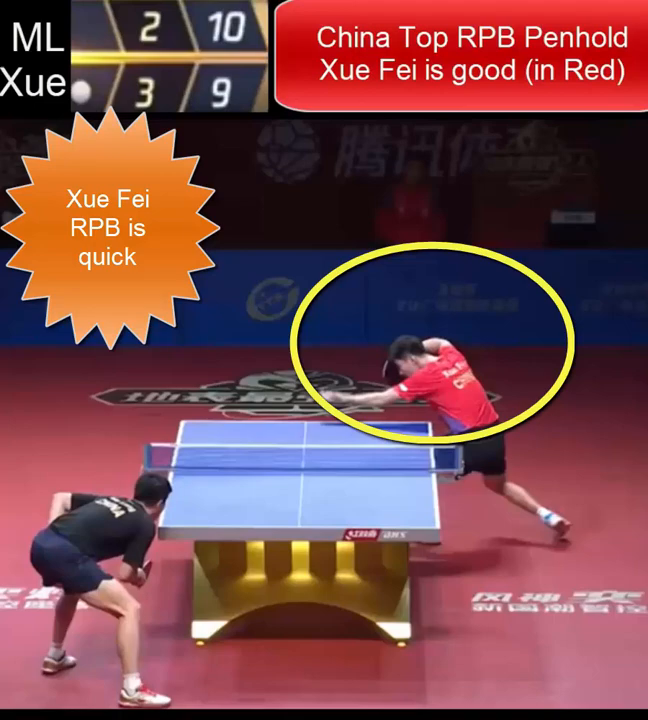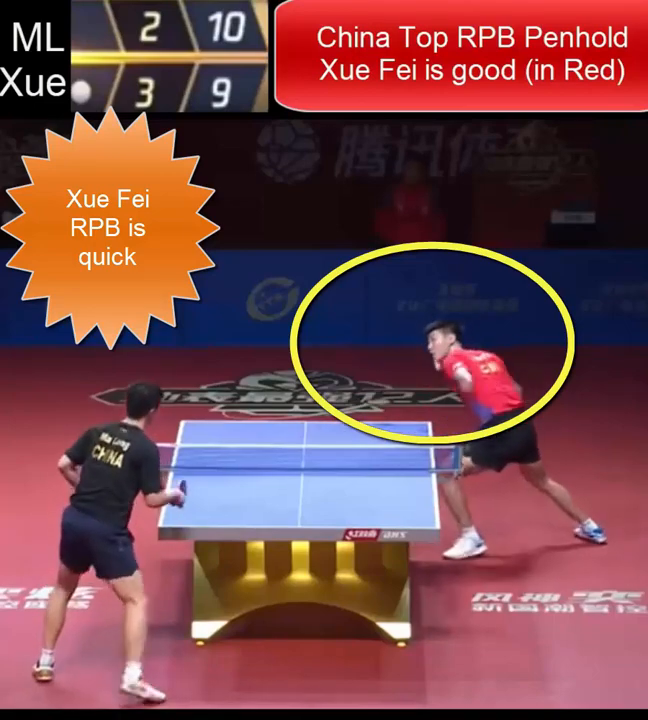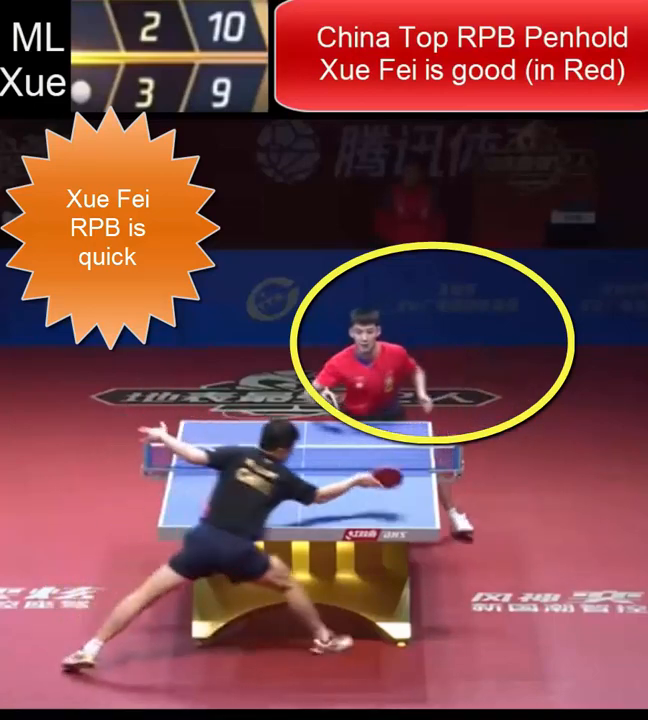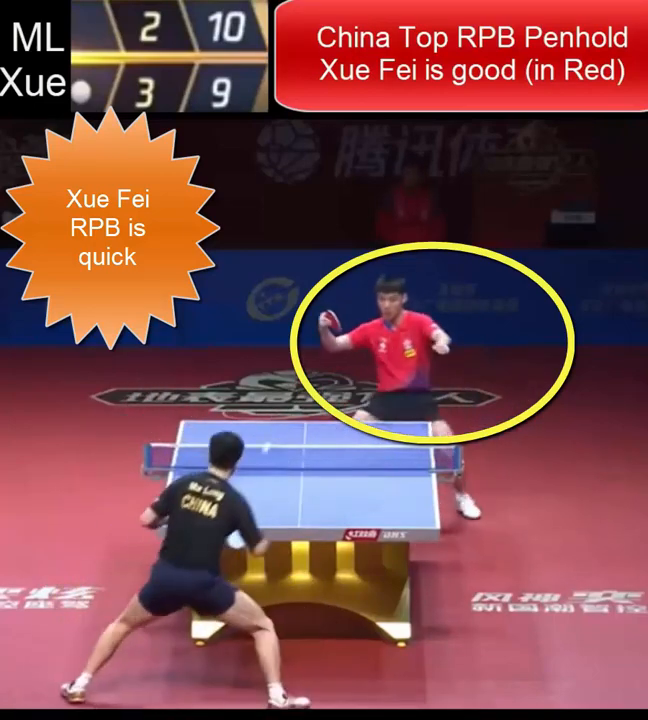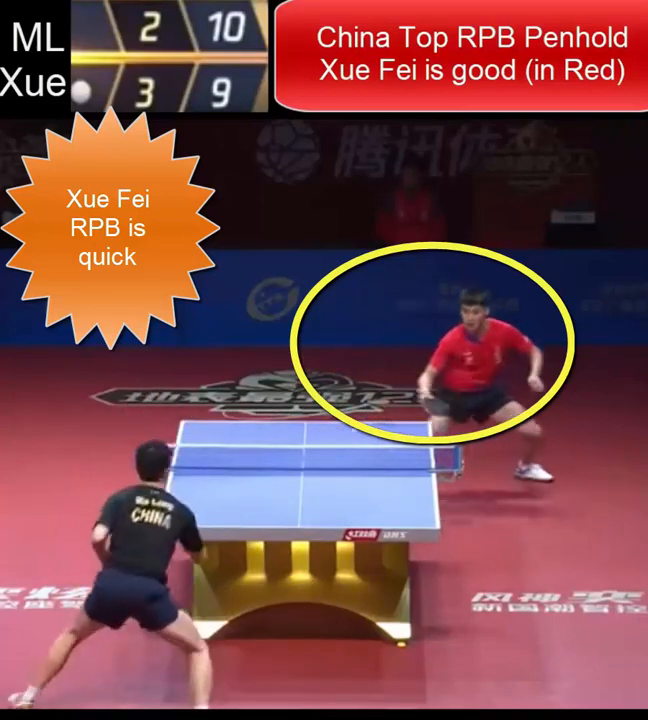
dt=0.7s
person 1, frame 1
left shoulder: (109, 500)
right shoulder: (145, 525)
left elbow: (60, 498)
right elbow: (125, 574)
right wrist: (140, 577)
left hip: (41, 544)
right hip: (66, 555)
left knee: (73, 590)
right knee: (129, 609)
left ankle: (55, 657)
right ankle: (132, 690)
person 1, frame 2
left shoulder: (97, 433)
right shoulder: (146, 449)
left elbow: (64, 465)
right elbow: (153, 499)
right wrist: (175, 495)
left hip: (73, 519)
right hip: (108, 531)
left knee: (62, 590)
right knee: (136, 602)
left ankle: (45, 662)
right ankle: (132, 678)
person 1, frame 3
left shoulder: (239, 456)
right shoulder: (286, 479)
left elbow: (196, 456)
right elbow: (320, 495)
left wrist: (163, 437)
right wrist: (356, 481)
left hip: (203, 540)
right hip: (238, 550)
left knee: (146, 594)
right knee: (288, 584)
left ankle: (90, 651)
right ankle: (323, 638)
person 1, frame 4
left shoulder: (181, 485)
right shoulder: (236, 502)
left elbow: (146, 521)
right elbow: (259, 549)
right wrist: (259, 536)
left hip: (166, 575)
right hip: (203, 582)
left knee: (124, 624)
right knee: (263, 627)
left ankle: (81, 685)
right ankle: (278, 697)
person 1, frame 5
left shoulder: (121, 498)
right shoulder: (182, 511)
left elbow: (97, 537)
right elbow: (199, 553)
left wrist: (109, 561)
left hip: (111, 585)
right hip: (149, 593)
left knee: (73, 635)
right knee: (198, 649)
left ankle: (27, 698)
right ankle: (201, 709)
person 2, frame 1
left shoulder: (424, 377)
right shoulder: (453, 356)
left elbow: (383, 398)
right elbow: (439, 342)
left wrist: (341, 398)
right wrist: (418, 344)
left hip: (469, 442)
right hip: (494, 437)
right knee: (500, 485)
right ankle: (546, 515)
person 2, frame 2
left shoulder: (453, 359)
right shoulder: (489, 357)
left elbow: (465, 378)
left wrist: (464, 383)
left hip: (499, 430)
right hip: (523, 426)
left knee: (447, 475)
right knee: (542, 482)
left ankle: (471, 538)
right ankle: (590, 528)
person 2, frame 3
left shoulder: (396, 354)
right shoulder: (338, 363)
left elbow: (417, 371)
right elbow: (313, 390)
left wrist: (422, 393)
right wrist: (323, 395)
left hip: (389, 417)
right hip: (353, 420)
left ankle: (455, 515)
person 2, frame 4
left shoulder: (419, 321)
right shoulder: (370, 330)
left elbow: (441, 337)
right elbow: (333, 346)
left wrist: (442, 343)
right wrist: (324, 329)
left hip: (418, 398)
right hip: (385, 399)
left ankle: (462, 496)
person 2, frame 5
left shoulder: (505, 332)
right shoulder: (450, 341)
left elbow: (535, 351)
right elbow: (428, 374)
left wrist: (535, 375)
right wrist: (425, 390)
left hip: (489, 392)
right hip: (454, 394)
left knee: (533, 432)
left ankle: (526, 467)
